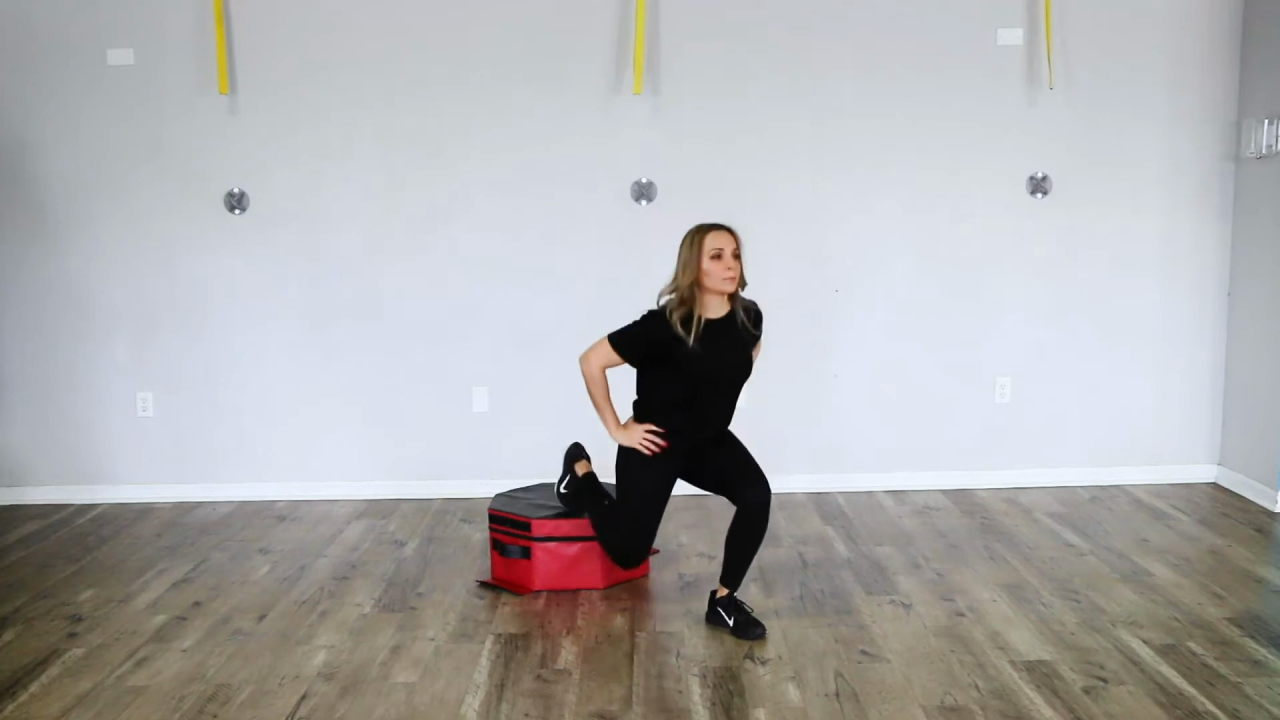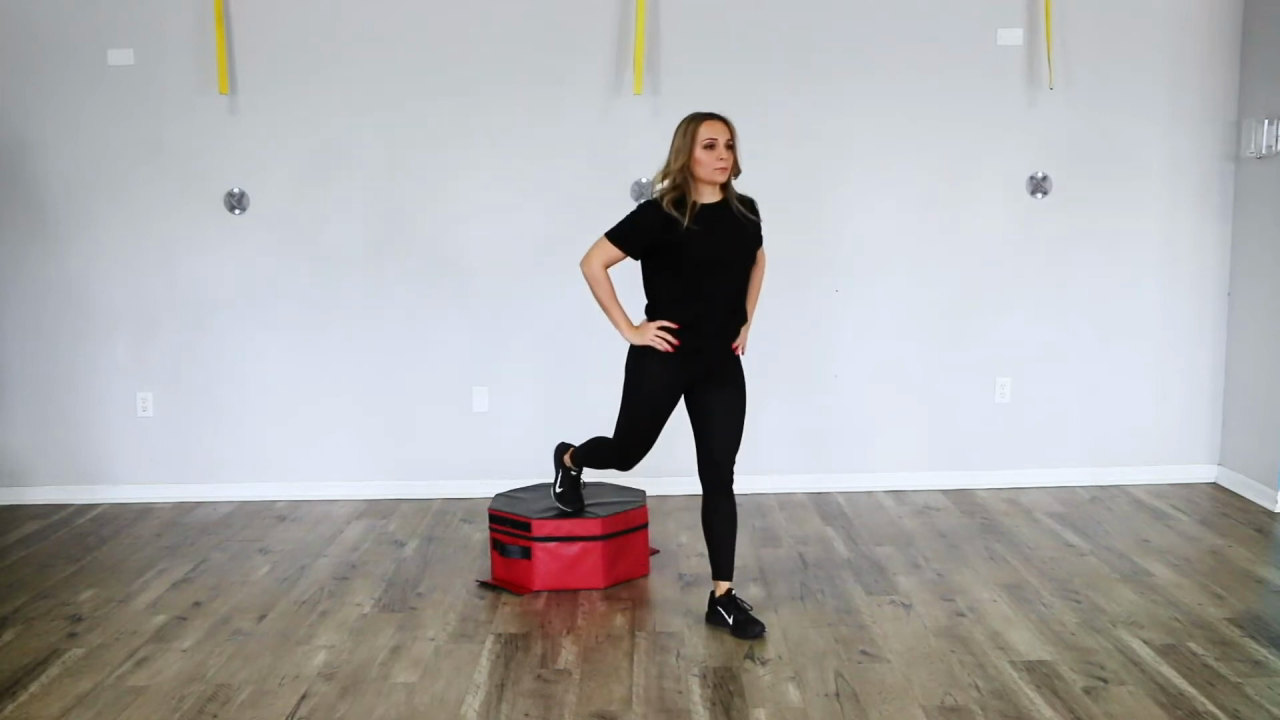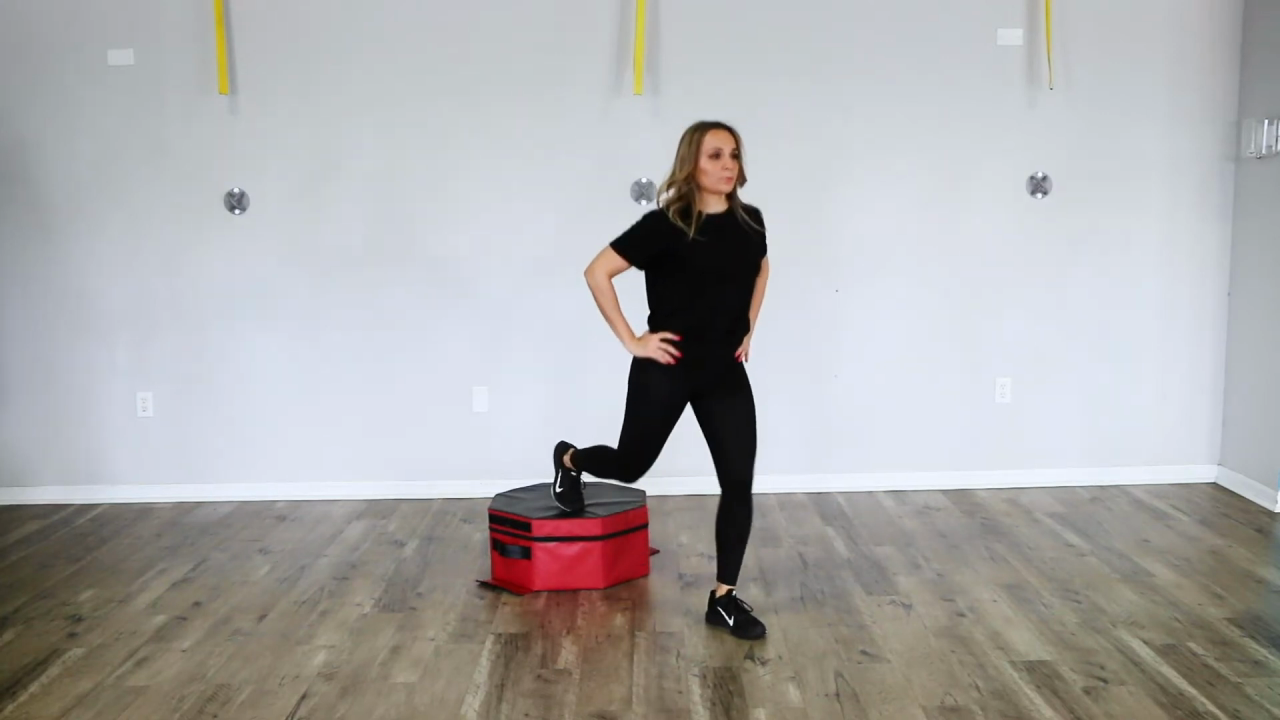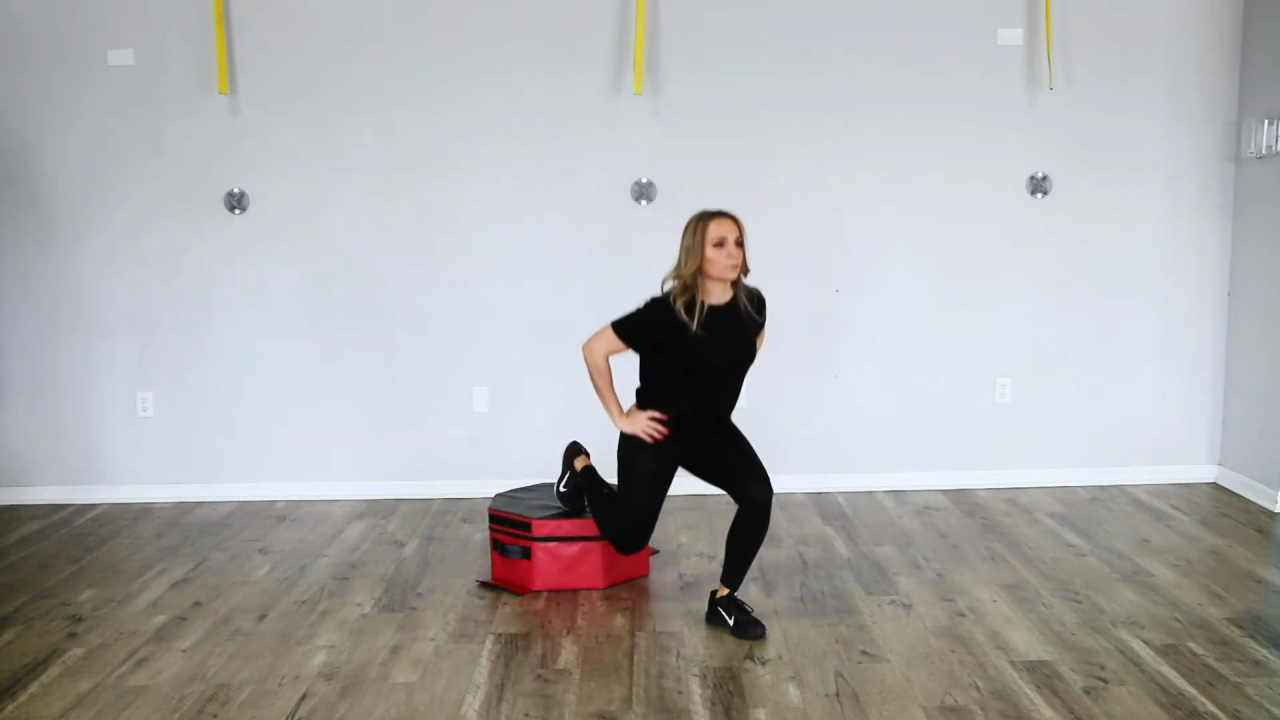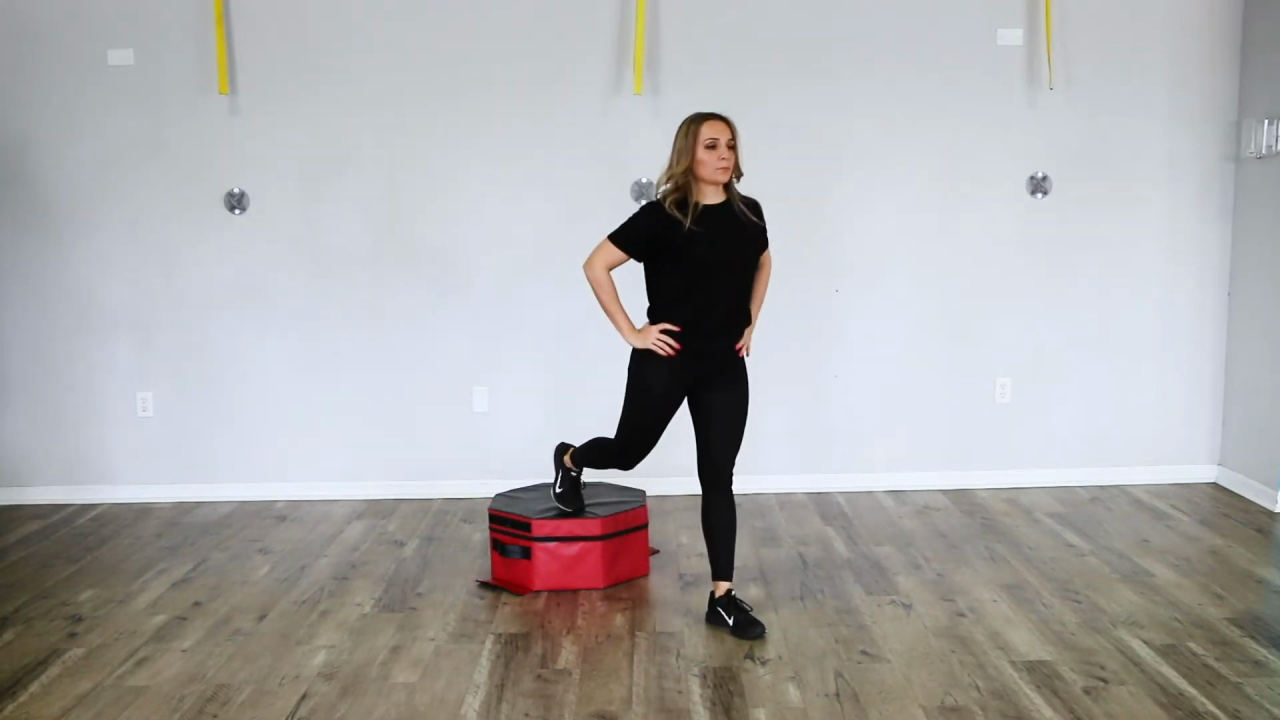
dt=0.7s
person 1, frame 1
left shoulder: (749, 317)
right shoulder: (665, 325)
right elbow: (592, 361)
right wrist: (616, 428)
left hip: (710, 441)
right hip: (654, 445)
left knee: (757, 497)
right knee: (628, 552)
left ankle: (724, 600)
right ankle: (580, 469)
person 1, frame 2
left shoulder: (745, 212)
right shoulder: (660, 214)
right elbow: (593, 263)
left wrist: (745, 322)
right wrist: (628, 330)
left hip: (721, 362)
right hip: (663, 358)
left knee: (719, 477)
right knee: (627, 452)
left ankle: (723, 597)
right ankle: (568, 461)
person 1, frame 3
left shoulder: (750, 222)
right shoulder: (666, 225)
right elbow: (597, 272)
left wrist: (747, 330)
right wrist: (631, 341)
left hip: (724, 370)
right hip: (668, 368)
left knee: (739, 480)
right knee: (630, 465)
left ankle: (724, 599)
right ankle: (568, 462)
person 1, frame 4
left shoulder: (752, 305)
right shoulder: (668, 313)
right elbow: (595, 349)
right wrist: (619, 417)
left hip: (712, 431)
right hip: (657, 435)
left knee: (758, 496)
right knee: (628, 539)
left ankle: (725, 600)
right ankle: (579, 465)
person 1, frame 5
left shoulder: (748, 213)
right shoulder: (662, 216)
left elbow: (762, 266)
right elbow: (595, 266)
left wrist: (750, 323)
right wrist: (630, 333)
left hip: (725, 365)
right hip: (665, 361)
left knee: (718, 479)
right knee: (628, 451)
left ankle: (723, 598)
right ankle: (568, 462)
